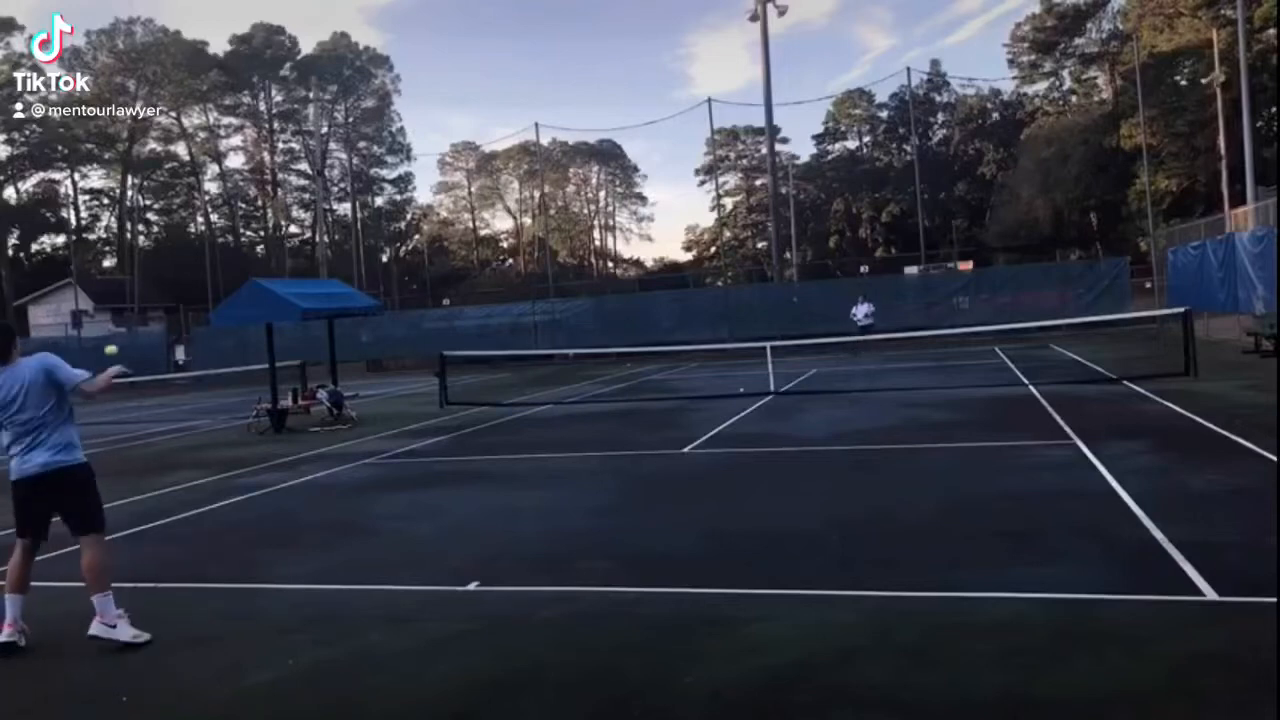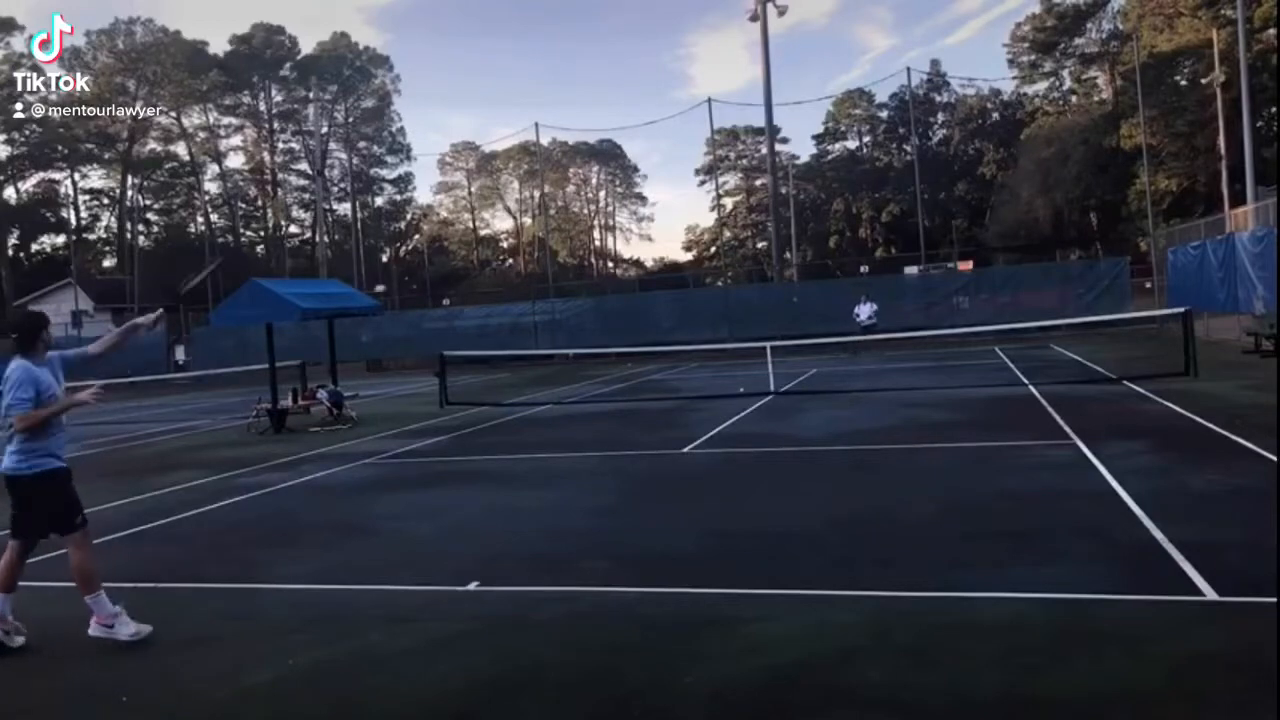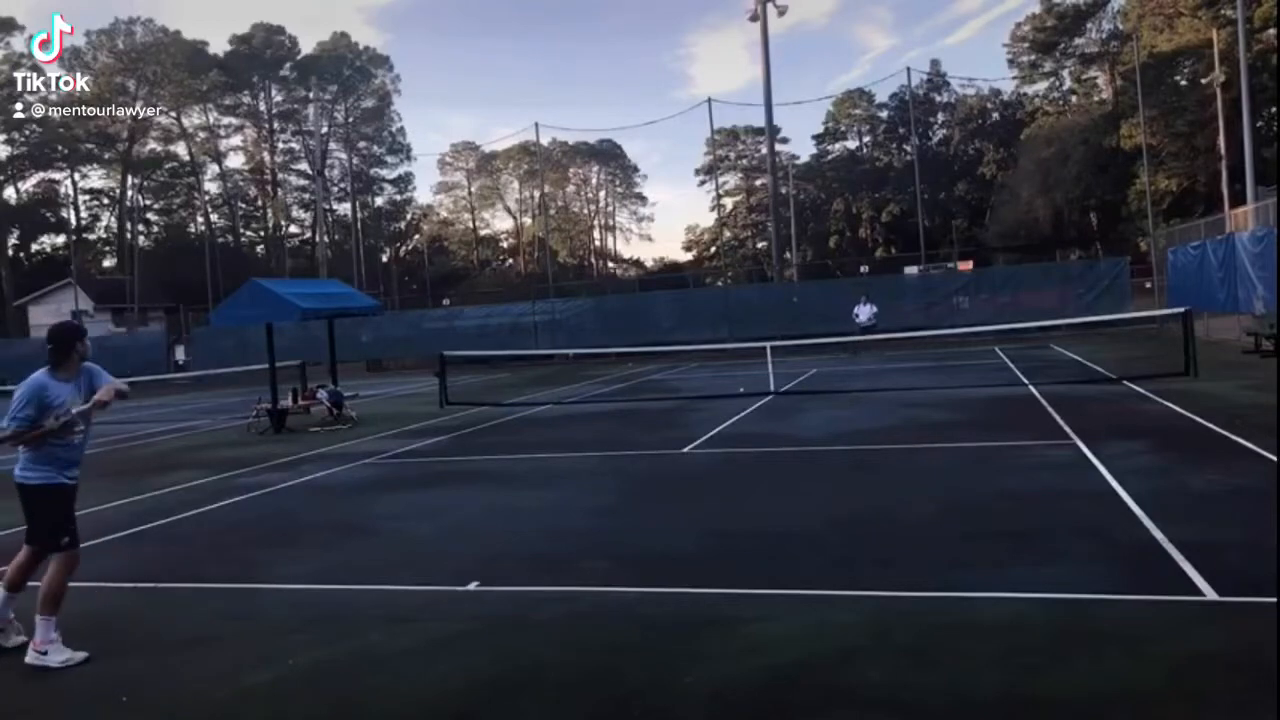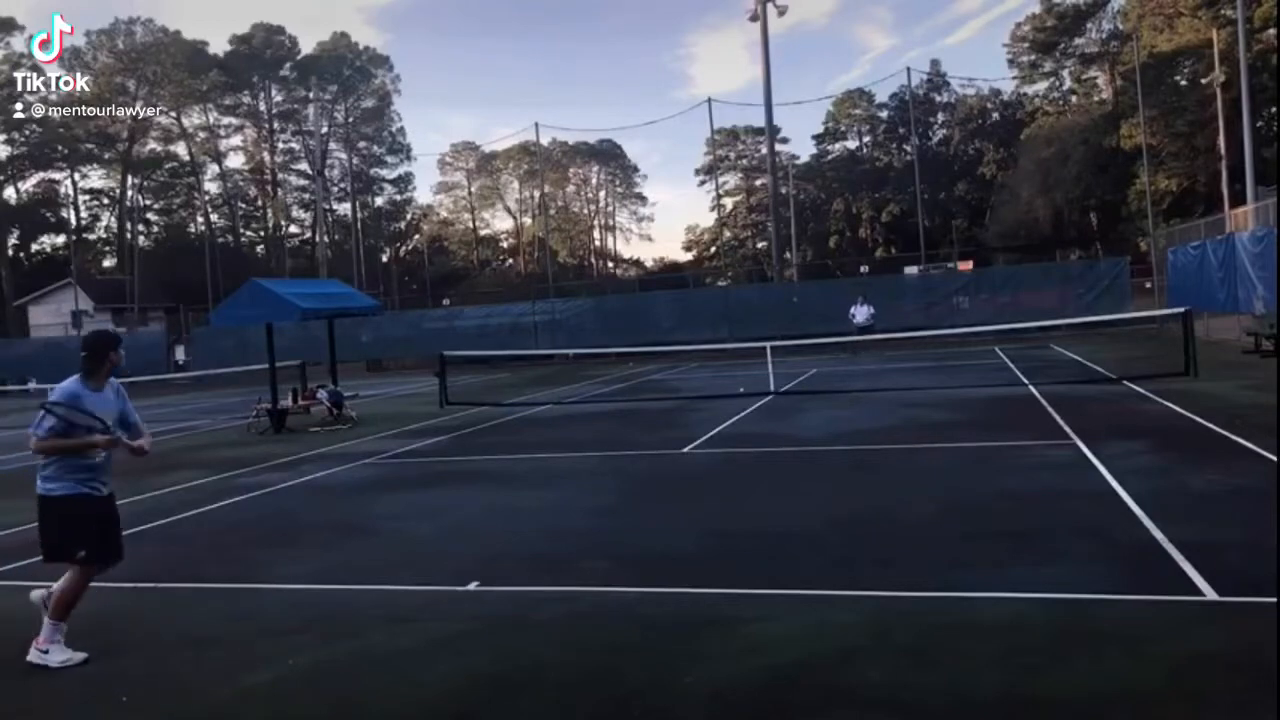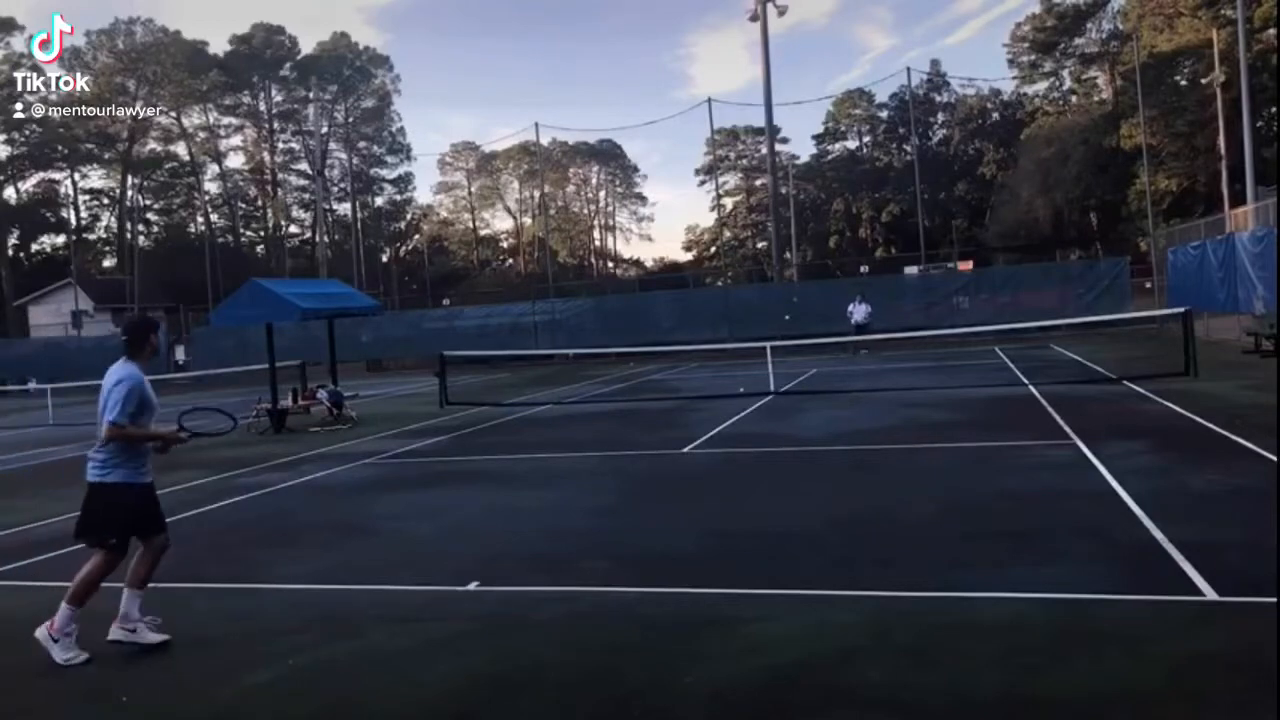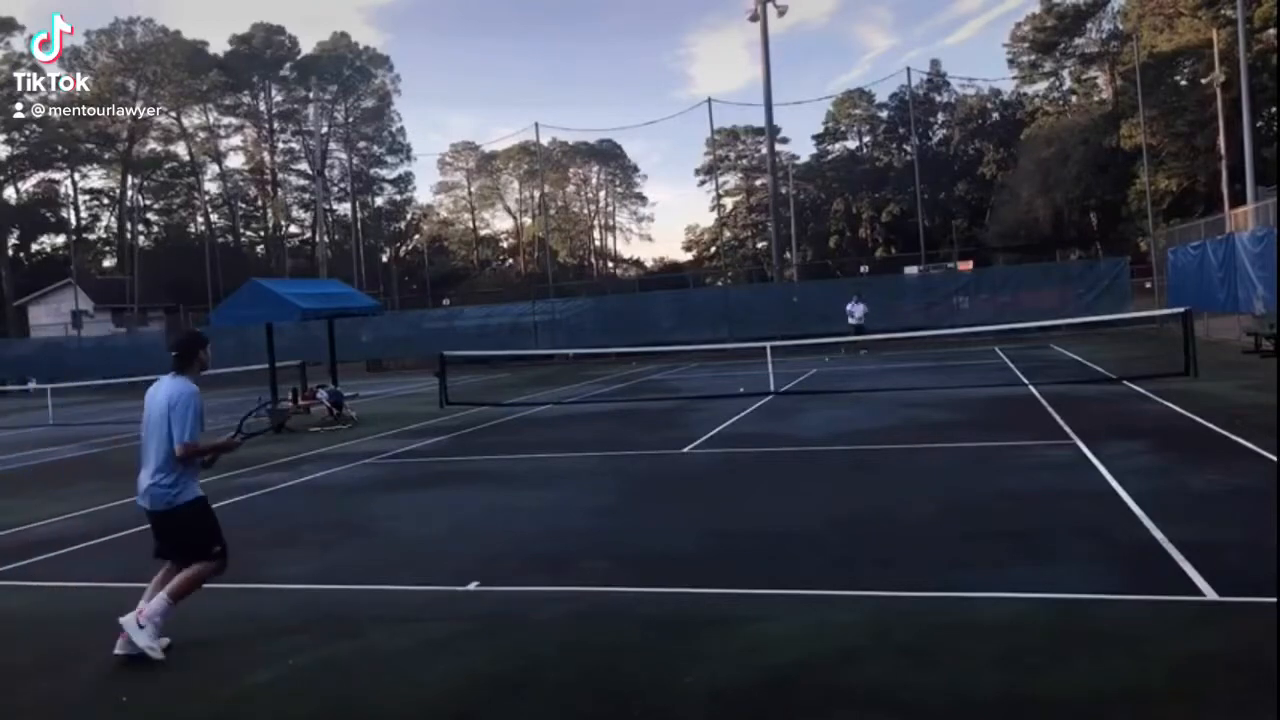
dt=0.2s
person 1, frame 1
right shoulder: (42, 363)
right elbow: (91, 387)
right wrist: (110, 374)
right hip: (64, 467)
right knee: (92, 538)
right ankle: (106, 618)
person 1, frame 2
left shoulder: (49, 362)
left elbow: (94, 349)
left wrist: (133, 326)
right wrist: (72, 401)
right hip: (39, 471)
right knee: (78, 538)
right ankle: (107, 620)
person 1, frame 3
left shoulder: (89, 373)
right shoulder: (35, 386)
left elbow: (120, 388)
left wrist: (107, 393)
right wrist: (55, 429)
left hip: (65, 478)
right hip: (41, 480)
left knee: (36, 550)
right knee: (67, 555)
right ankle: (43, 644)
person 1, frame 4
left shoulder: (116, 391)
right shoulder: (67, 394)
left elbow: (138, 431)
right elbow: (38, 445)
left wrist: (140, 444)
right wrist: (90, 443)
left hip: (97, 488)
right hip: (65, 493)
left knee: (107, 557)
right knee: (86, 566)
left ankle: (51, 596)
right ankle: (46, 644)
person 1, frame 5
left shoulder: (124, 371)
right shoulder: (131, 378)
right elbow: (113, 431)
left wrist: (151, 438)
right wrist: (161, 437)
left hip: (129, 476)
right hip: (117, 478)
left knee: (158, 541)
right knee: (107, 557)
left ankle: (128, 622)
right ankle: (58, 630)
person 1, frame 6
left shoulder: (159, 387)
right shoulder: (188, 393)
right elbow: (183, 450)
left wrist: (201, 451)
right wrist: (221, 445)
left hip: (154, 492)
right hip: (178, 494)
left knee: (178, 563)
right knee: (212, 563)
left ankle: (135, 637)
right ankle: (143, 618)
